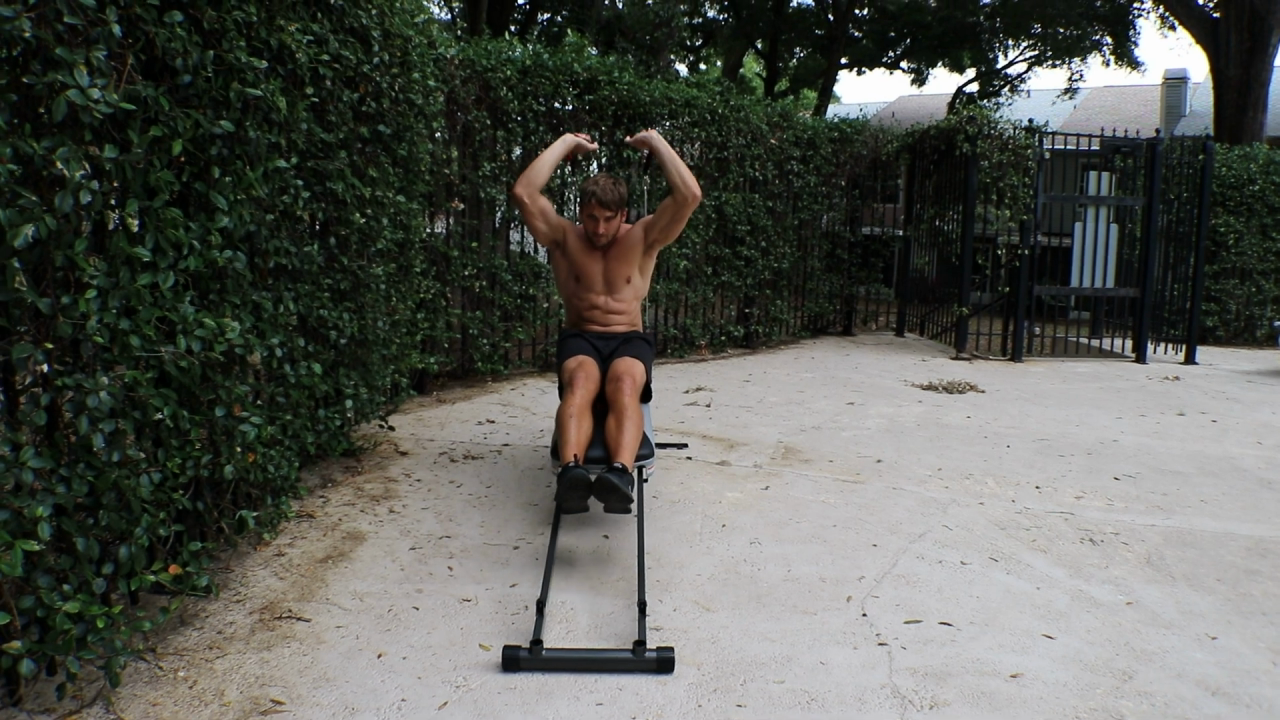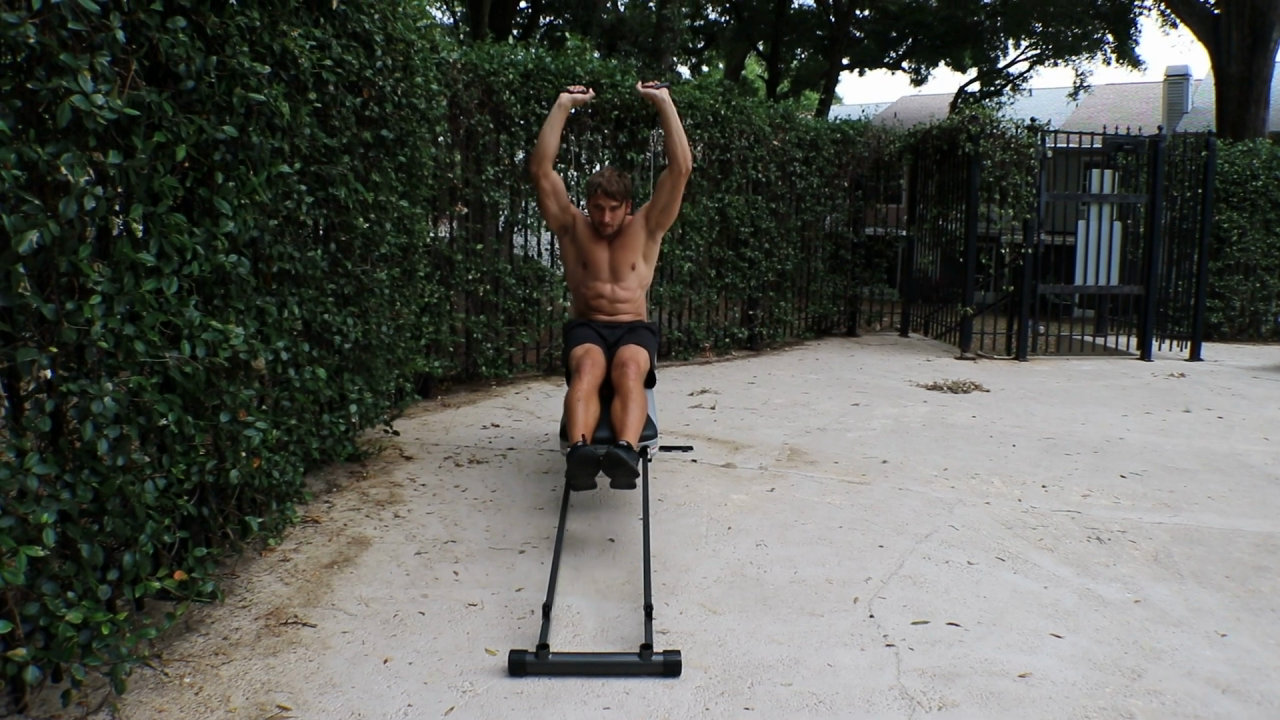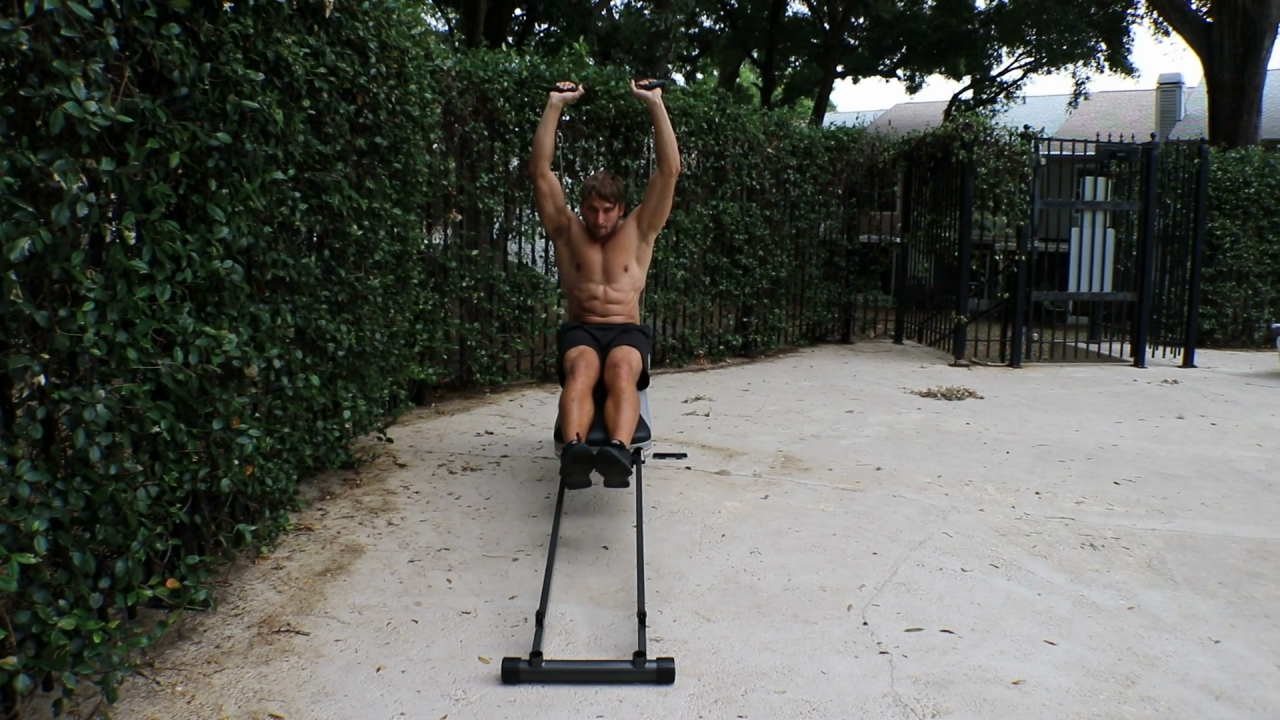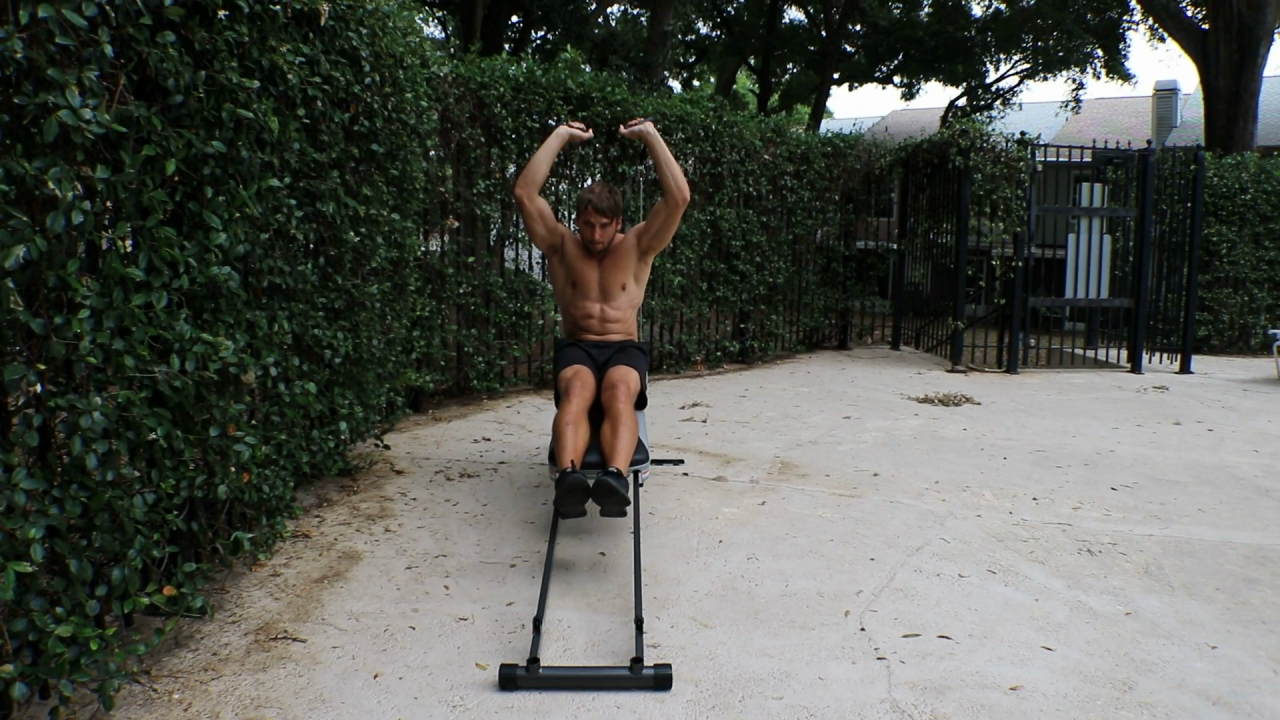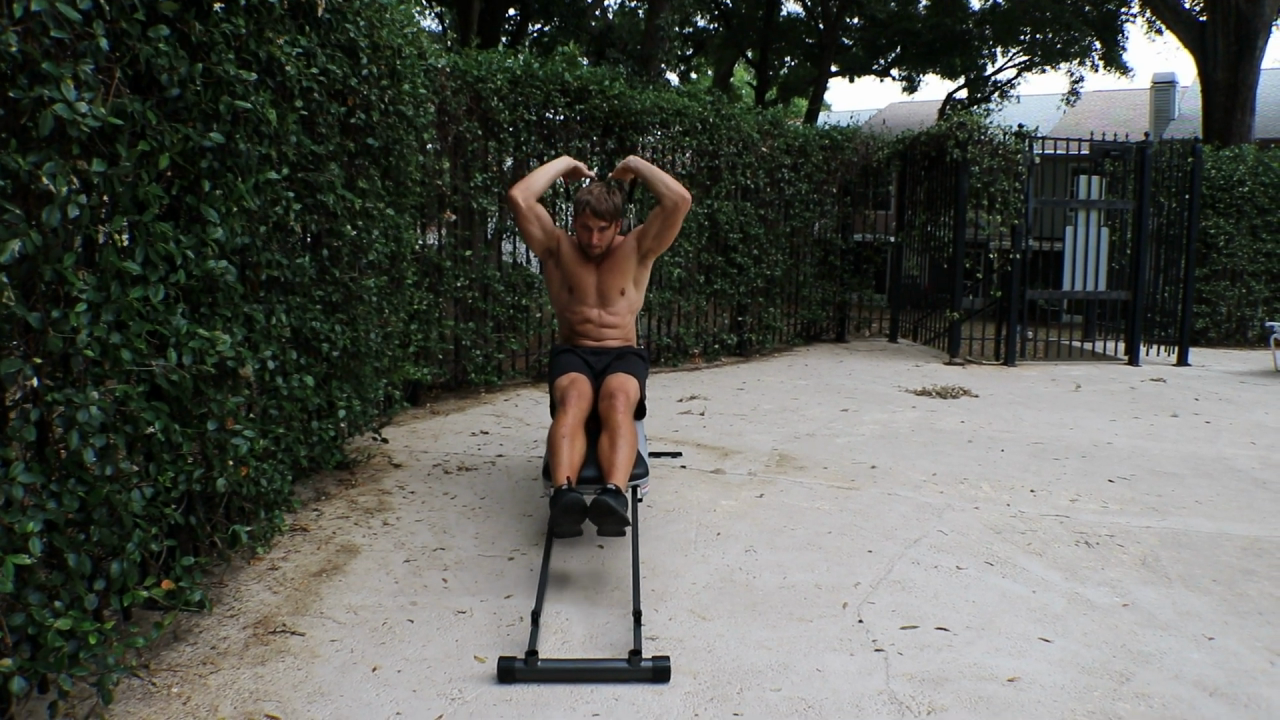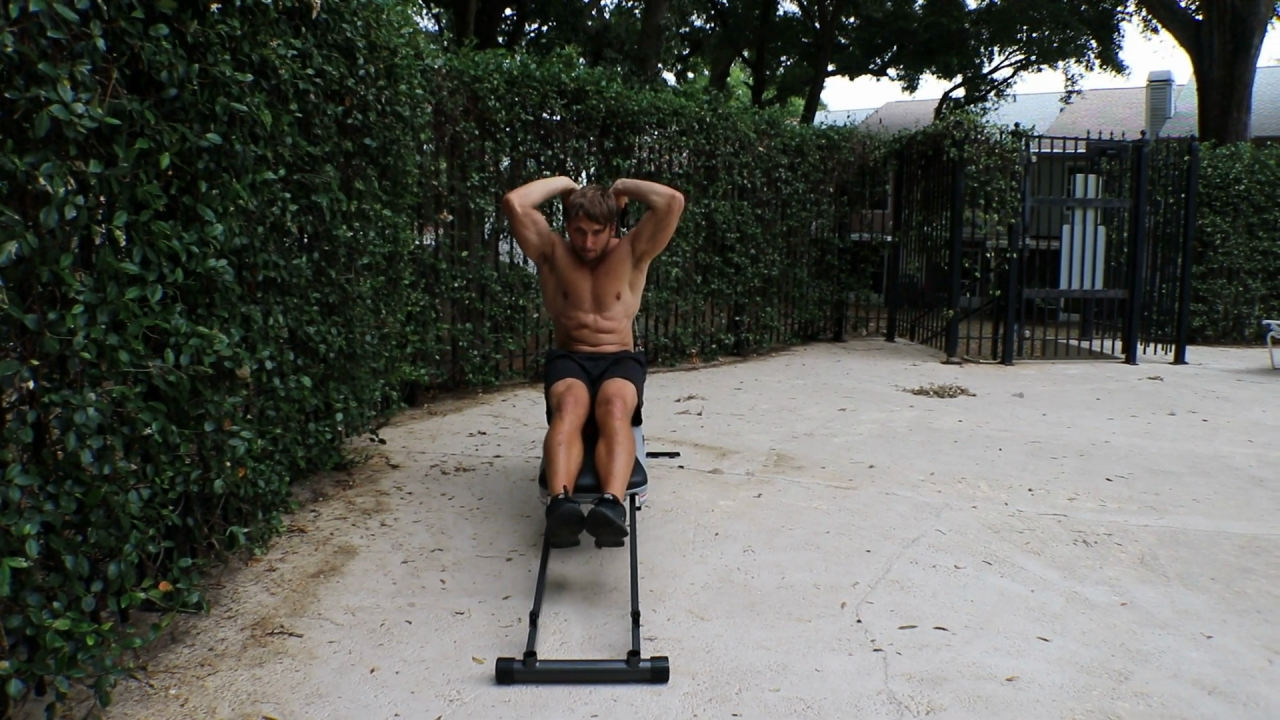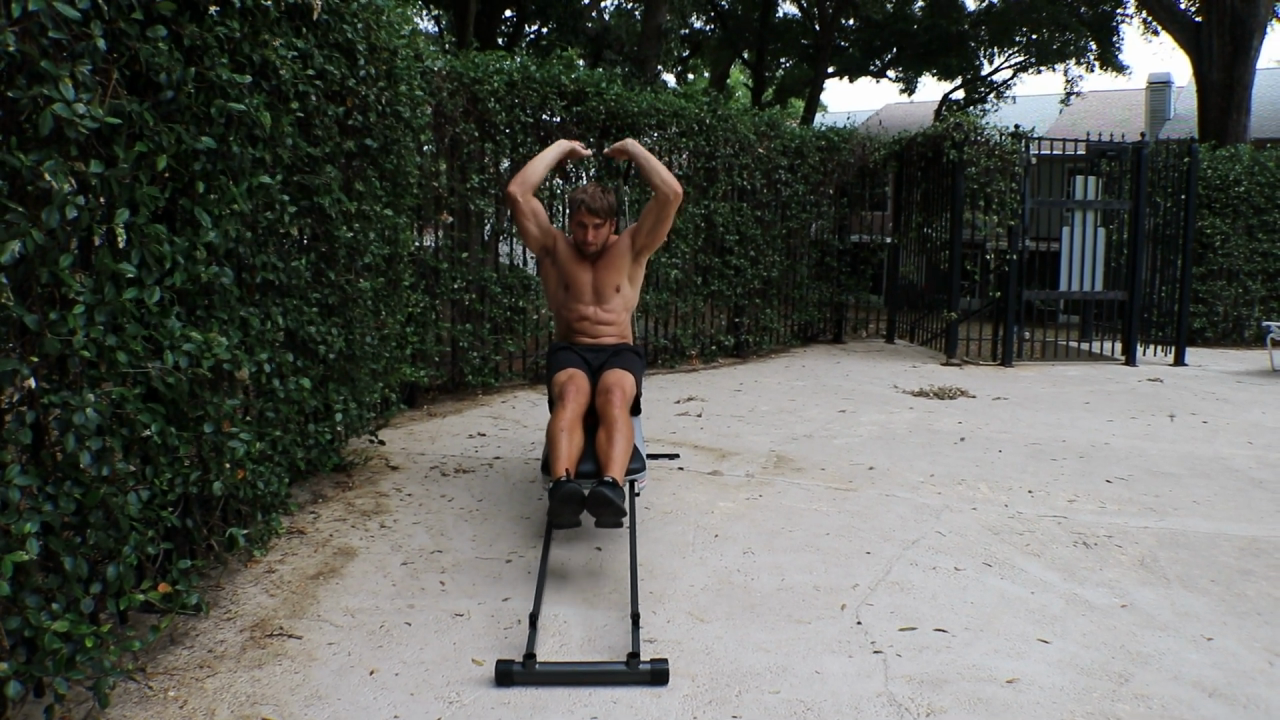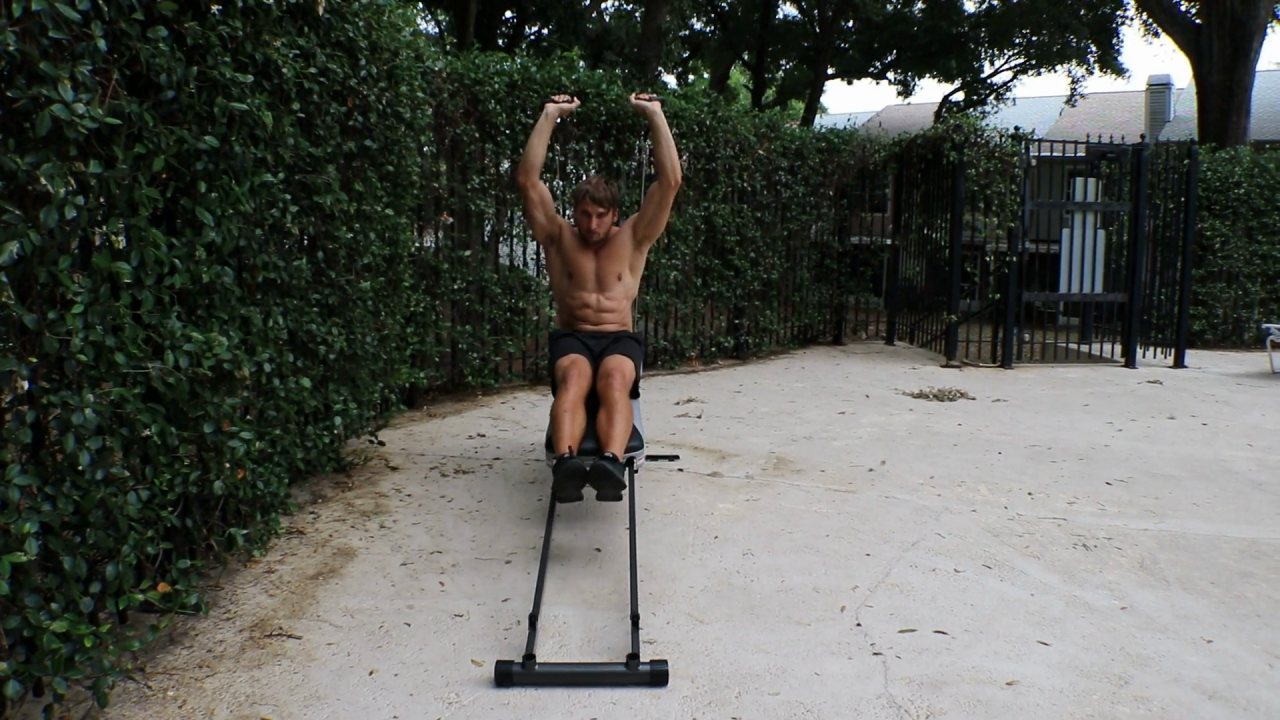
dt=0.4s
person 1, frame 1
left shoulder: (643, 237)
right shoulder: (563, 236)
left elbow: (690, 196)
right elbow: (523, 193)
left wrist: (655, 142)
right wrist: (566, 143)
left hip: (630, 339)
right hip: (580, 338)
left knee: (624, 384)
right knee: (580, 382)
left ankle: (621, 473)
right ankle: (570, 471)
person 1, frame 2
left shoulder: (647, 227)
right shoulder: (571, 227)
left elbow: (680, 167)
right elbow: (540, 169)
left wrist: (664, 102)
right wrist: (563, 104)
left hip: (635, 329)
right hip: (586, 328)
left knee: (628, 368)
right knee: (588, 367)
left ankle: (626, 451)
right ankle: (579, 451)
person 1, frame 3
left shoulder: (639, 232)
right shoulder: (566, 231)
left elbow: (669, 171)
right elbow: (540, 172)
left wrist: (655, 104)
right wrist: (554, 105)
left hip: (627, 332)
right hip: (580, 331)
left knee: (620, 370)
right knee: (582, 368)
left ankle: (618, 450)
right ankle: (574, 450)
person 1, frame 4
left shoulder: (637, 247)
right shoulder: (561, 246)
left elbow: (678, 198)
right elbow: (524, 194)
left wrist: (650, 135)
right wrist: (561, 136)
left hip: (625, 348)
right hip: (576, 347)
left knee: (618, 390)
right knee: (577, 389)
left ankle: (615, 478)
right ankle: (568, 477)
person 1, frame 5
left shoulder: (637, 249)
right shoulder: (557, 247)
left elbow: (680, 200)
right elbow: (517, 199)
left wrist: (635, 165)
right wrist: (565, 163)
left hip: (623, 354)
right hip: (572, 353)
left knee: (617, 400)
right knee: (572, 400)
left ankle: (614, 495)
right ankle: (563, 494)
person 1, frame 6
left shoulder: (632, 253)
right shoulder: (552, 251)
left elbow: (672, 202)
right elbow: (513, 203)
left wrist: (623, 187)
right wrist: (564, 185)
left hip: (620, 359)
right hip: (568, 358)
left knee: (614, 408)
right knee: (569, 407)
left ankle: (612, 505)
right ankle: (560, 503)
person 1, frame 7
left shoulder: (632, 247)
right shoulder: (553, 247)
left elbow: (672, 194)
right elbow: (516, 193)
left wrist: (632, 148)
right wrist: (561, 148)
left hip: (620, 352)
right hip: (569, 351)
left knee: (613, 397)
right knee: (570, 396)
left ankle: (611, 486)
right ankle: (562, 486)
person 1, frame 8
left shoulder: (633, 238)
right shoulder: (558, 237)
left elbow: (670, 181)
right elbow: (527, 180)
left wrist: (655, 115)
right wrist: (550, 115)
left hip: (621, 339)
right hip: (571, 338)
left knee: (614, 379)
right knee: (574, 378)
left ankle: (612, 463)
right ankle: (565, 463)
